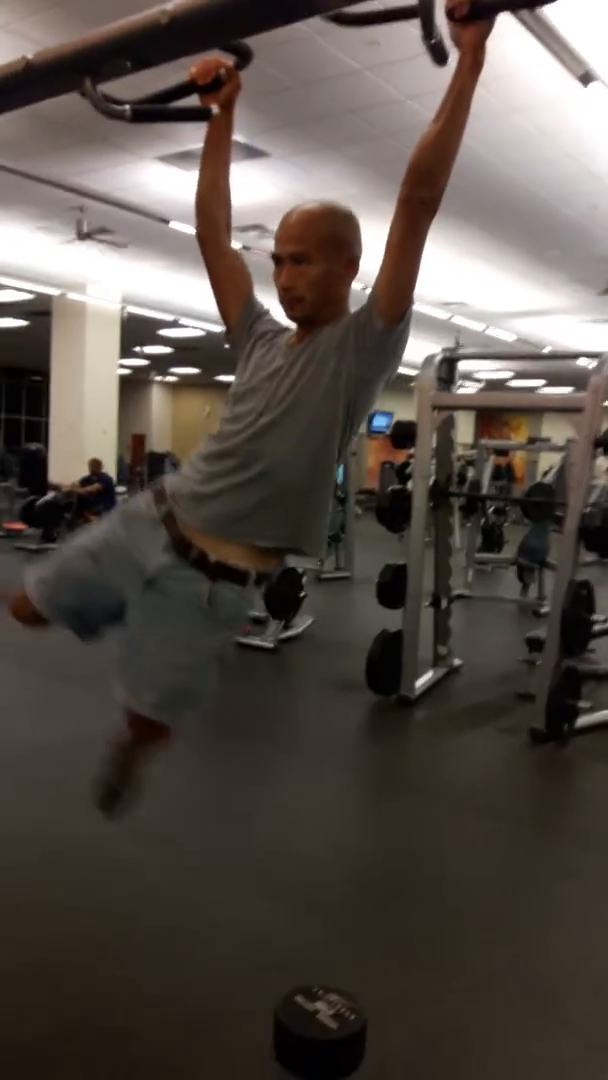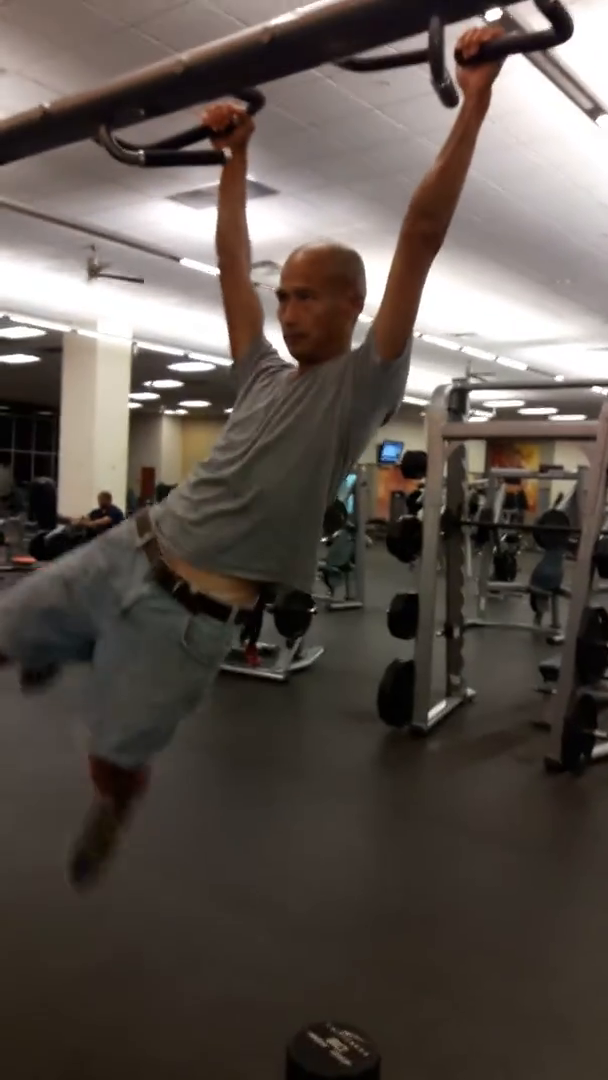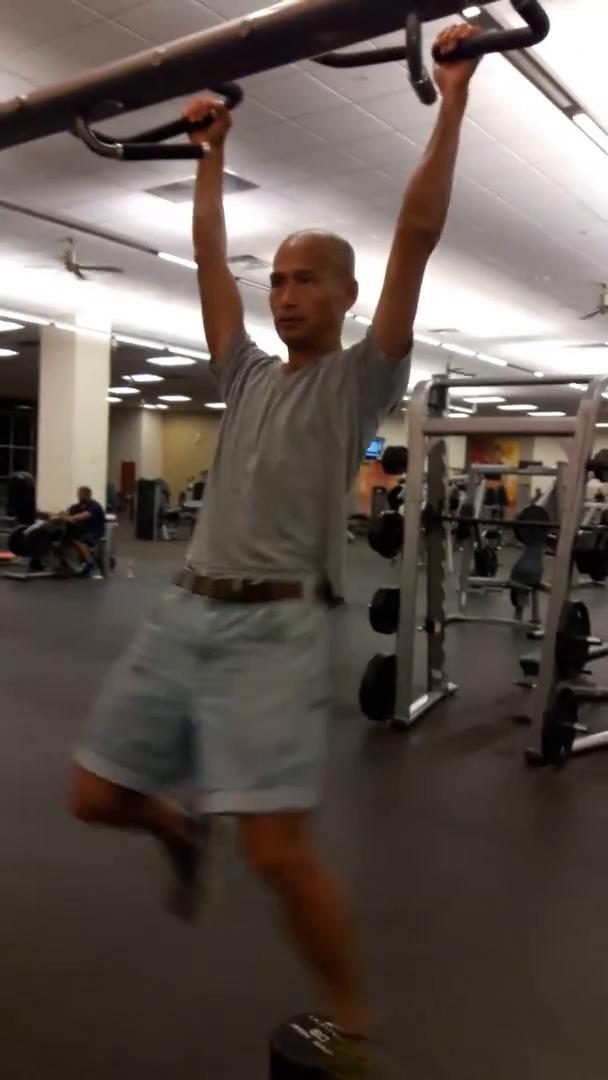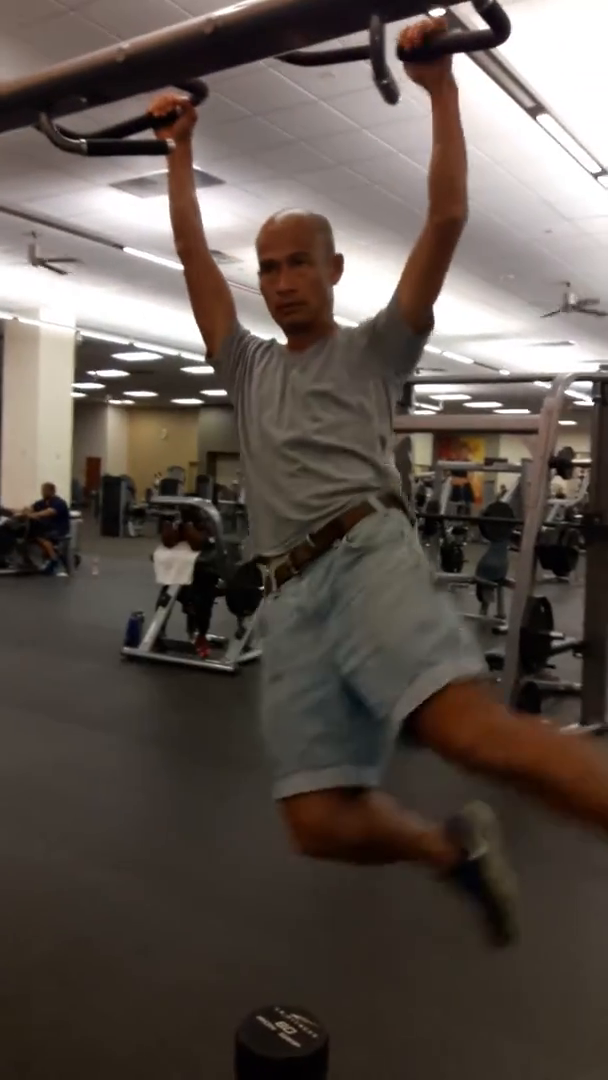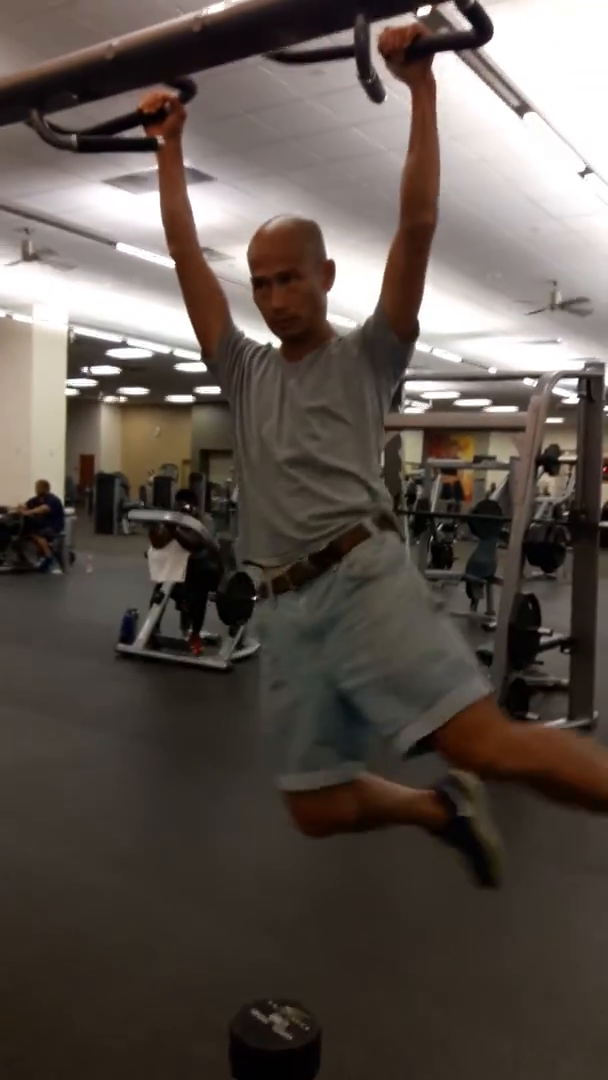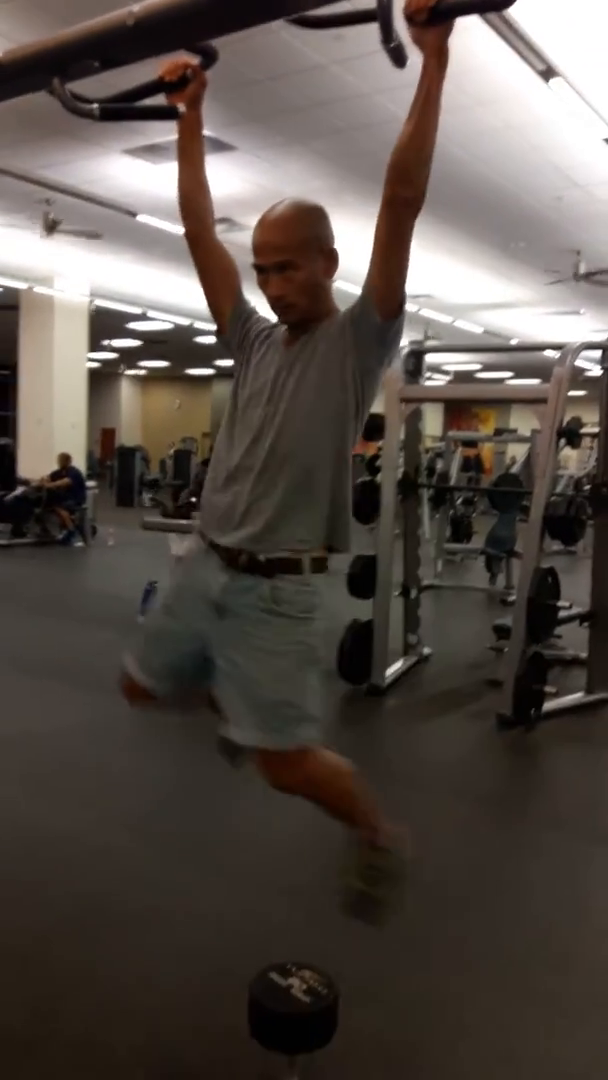
dt=0.3s
person 1, frame 1
left shoulder: (367, 343)
right shoulder: (263, 338)
left elbow: (417, 202)
right elbow: (212, 230)
right wrist: (220, 120)
left hip: (213, 574)
right hip: (150, 521)
left knee: (147, 719)
right knee: (30, 608)
left ankle: (129, 752)
right ankle: (127, 621)
person 1, frame 2
left shoulder: (363, 382)
right shoulder: (264, 375)
left elbow: (421, 239)
right elbow: (231, 264)
left wrist: (474, 99)
right wrist: (235, 157)
left hip: (192, 610)
right hip: (130, 554)
left knee: (116, 766)
left ankle: (111, 816)
right ankle: (75, 642)
person 1, frame 3
left shoulder: (366, 377)
right shoulder: (252, 374)
left elbow: (417, 238)
right elbow: (214, 266)
left wrist: (455, 98)
right wrist: (211, 155)
left hip: (272, 632)
right hip: (186, 617)
left knee: (277, 846)
right knee: (95, 797)
right ankle: (181, 829)
person 1, frame 4
left shoulder: (374, 349)
right shoulder: (246, 364)
left elbow: (445, 225)
right elbow: (193, 254)
left wrist: (438, 90)
right wrist: (180, 148)
left hip: (366, 557)
right hip: (290, 595)
left knee: (474, 732)
right knee: (321, 825)
right ankle: (458, 845)
person 1, frame 5
left shoulder: (368, 356)
right shoulder: (245, 370)
left elbow: (418, 224)
right elbow: (185, 255)
left wrist: (420, 90)
right wrist: (170, 147)
left hip: (361, 577)
right hip: (288, 602)
left knee: (482, 733)
right knee: (320, 807)
right ankle: (443, 804)
person 1, frame 6
left shoulder: (360, 336)
right shoulder: (257, 341)
left elbow: (401, 199)
right elbow: (199, 229)
right wrist: (190, 115)
left hip: (276, 590)
right hip: (207, 570)
left knee: (289, 762)
right knee: (140, 687)
left ankle: (376, 840)
right ankle: (252, 714)
